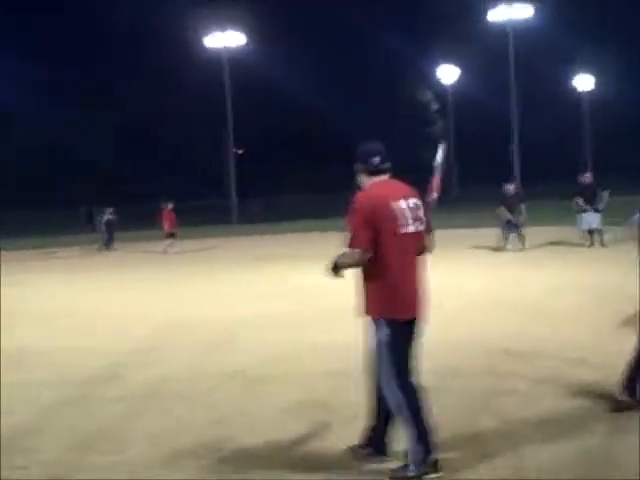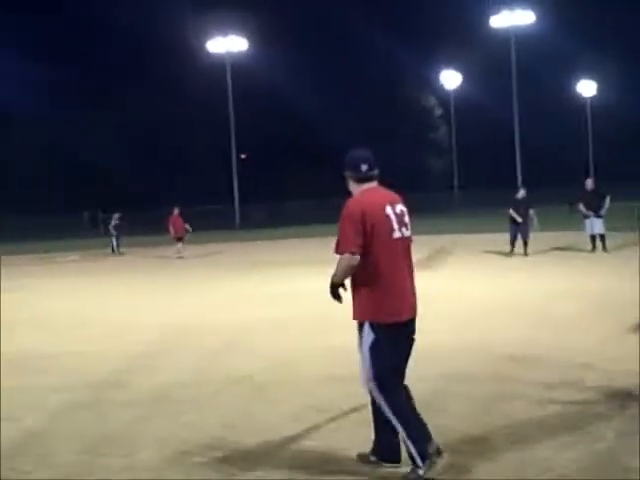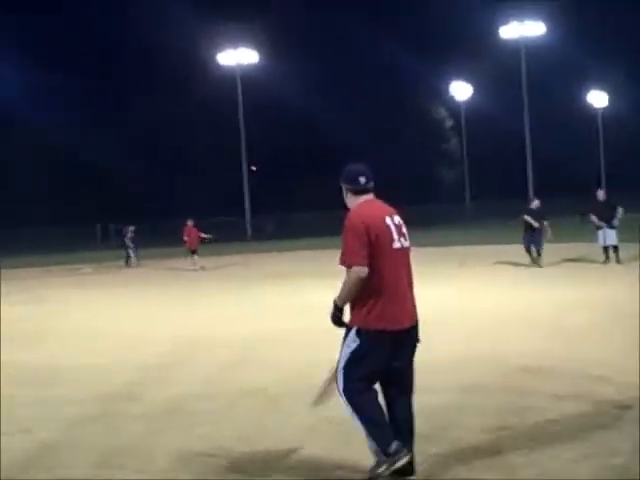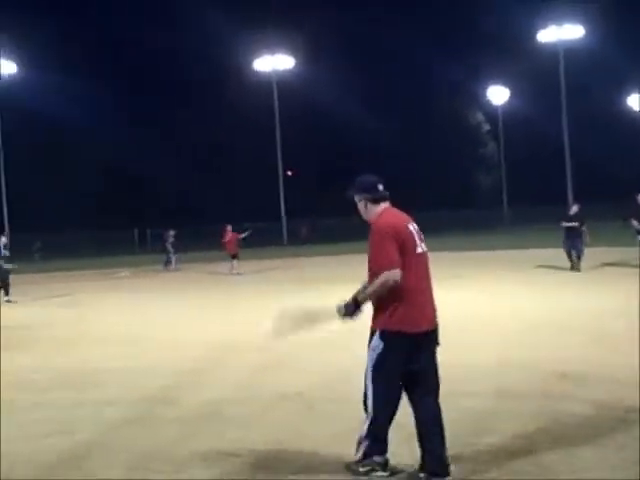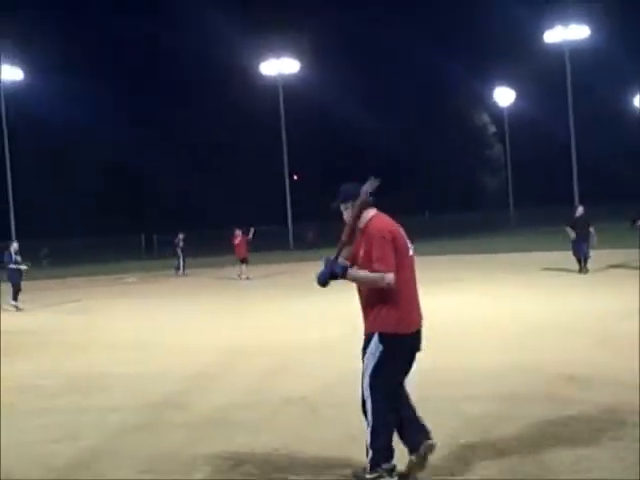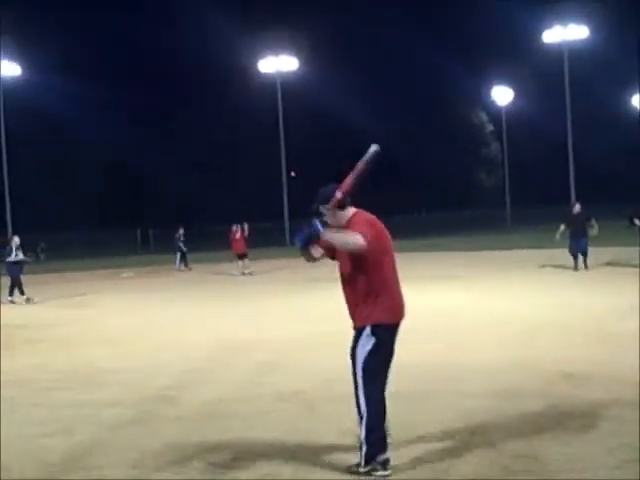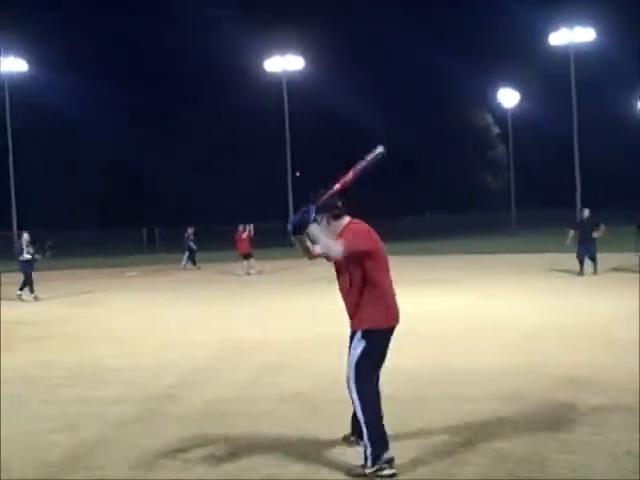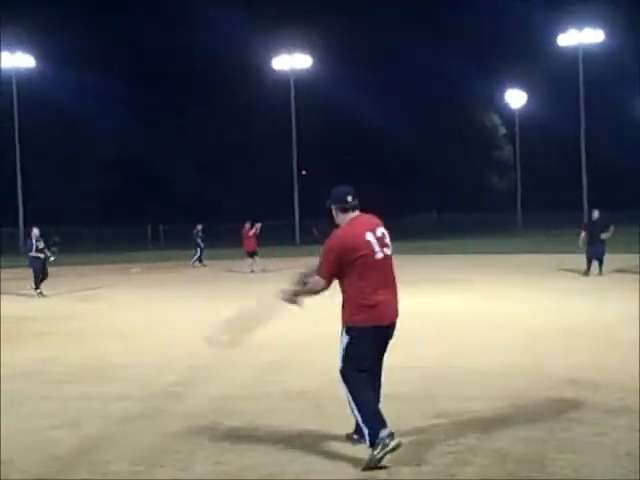
dt=0.2s
person 1, frame 1
left shoulder: (366, 199)
right shoulder: (410, 194)
left elbow: (359, 255)
right elbow: (423, 244)
left wrist: (337, 262)
left hip: (388, 303)
right hip: (408, 301)
left knee: (396, 379)
right knee: (388, 371)
right ankle: (375, 443)
person 1, frame 2
left shoulder: (356, 206)
right shoulder: (396, 201)
left elbow: (351, 259)
left wrist: (336, 281)
left hip: (378, 310)
right hip: (404, 306)
left knee: (383, 382)
right knee: (385, 377)
left ankle: (424, 450)
right ankle: (386, 450)
person 1, frame 3
left shoulder: (357, 218)
right shoulder: (391, 213)
left elbow: (359, 272)
left wrist: (338, 304)
left hip: (374, 319)
right hip: (406, 317)
left knee: (350, 381)
right knee: (398, 390)
left ankle: (389, 448)
person 1, frame 4
left shoulder: (382, 226)
right shoulder: (403, 220)
left elbow: (391, 277)
left wrist: (357, 300)
right wrist: (360, 297)
left hip: (396, 324)
right hip: (425, 321)
left knee: (379, 391)
right knee: (424, 394)
person 1, frame 5
left shoulder: (377, 230)
right shoulder: (372, 229)
left elbow: (386, 279)
right elbow: (352, 264)
left wrist: (346, 273)
right wrist: (334, 268)
left hip: (388, 325)
right hip: (407, 323)
left knee: (376, 393)
right knee: (392, 389)
right ankle: (419, 440)
person 1, frame 6
left shoulder: (362, 222)
right shoulder: (346, 227)
left elbow: (357, 245)
right elbow: (315, 254)
left wrist: (322, 233)
right wrist: (308, 242)
left hip: (377, 315)
right hip: (376, 313)
left knee: (368, 383)
right knee: (368, 376)
right ankle: (373, 435)
person 1, frame 7
left shoulder: (356, 232)
right shoulder: (346, 235)
left elbow: (338, 251)
right elbow: (313, 252)
left wrist: (311, 226)
right wrist: (300, 234)
left hip: (373, 320)
right hip: (372, 318)
left knee: (361, 383)
right knee: (362, 378)
right ankle: (361, 432)
person 1, frame 8
left shoulder: (341, 237)
right shoulder: (374, 223)
left elbow: (321, 283)
left wrist: (296, 291)
right wrist: (310, 275)
left hip: (362, 317)
right hip: (387, 314)
left knee: (353, 374)
right knee: (369, 372)
left ankle: (380, 435)
right ankle: (365, 428)
